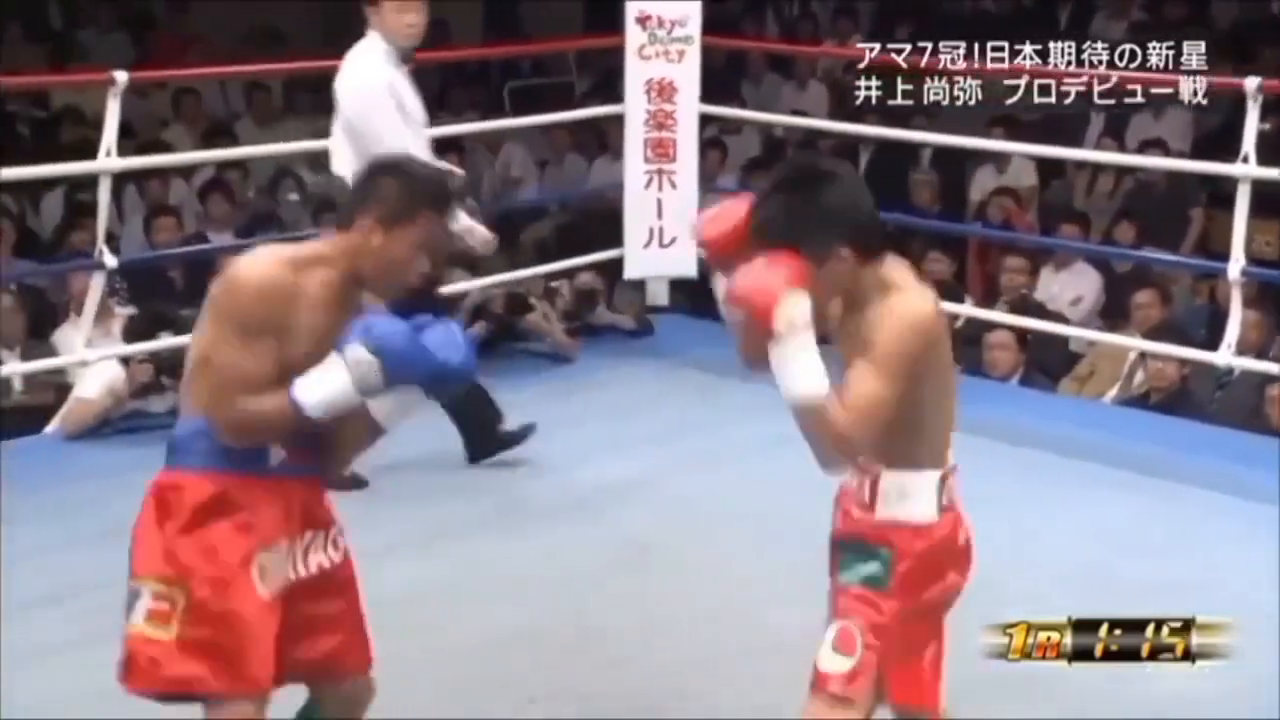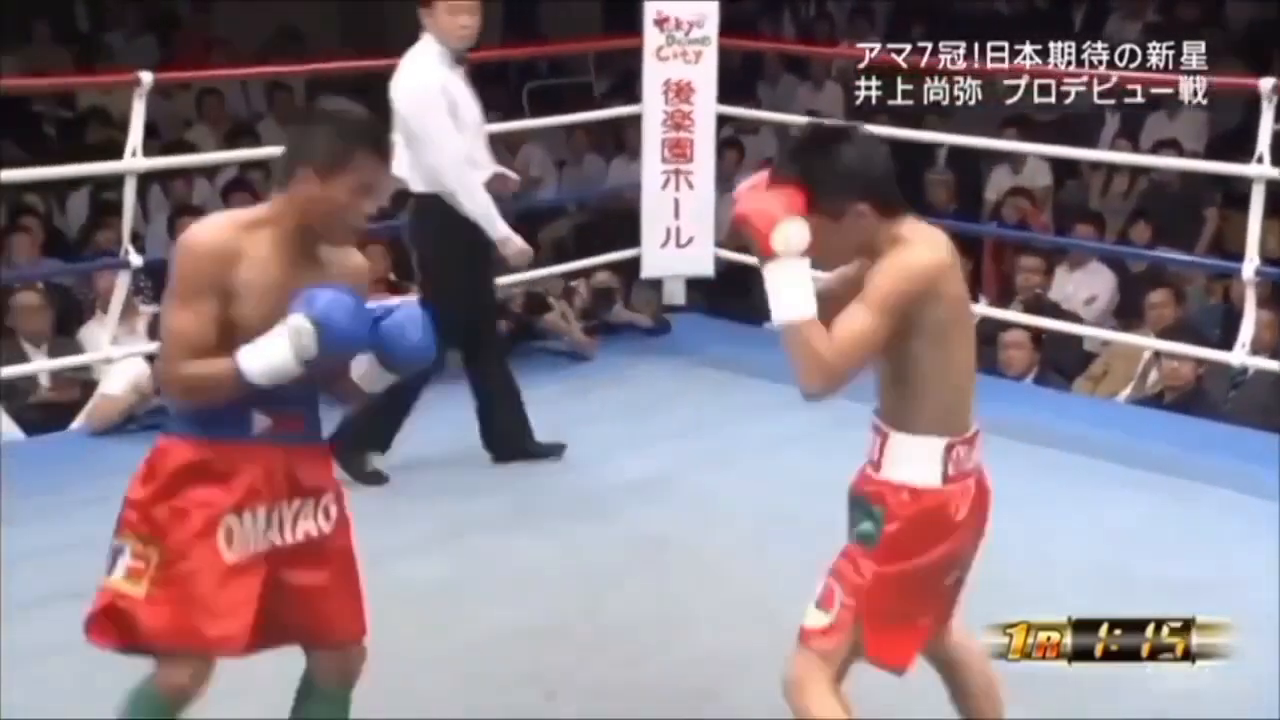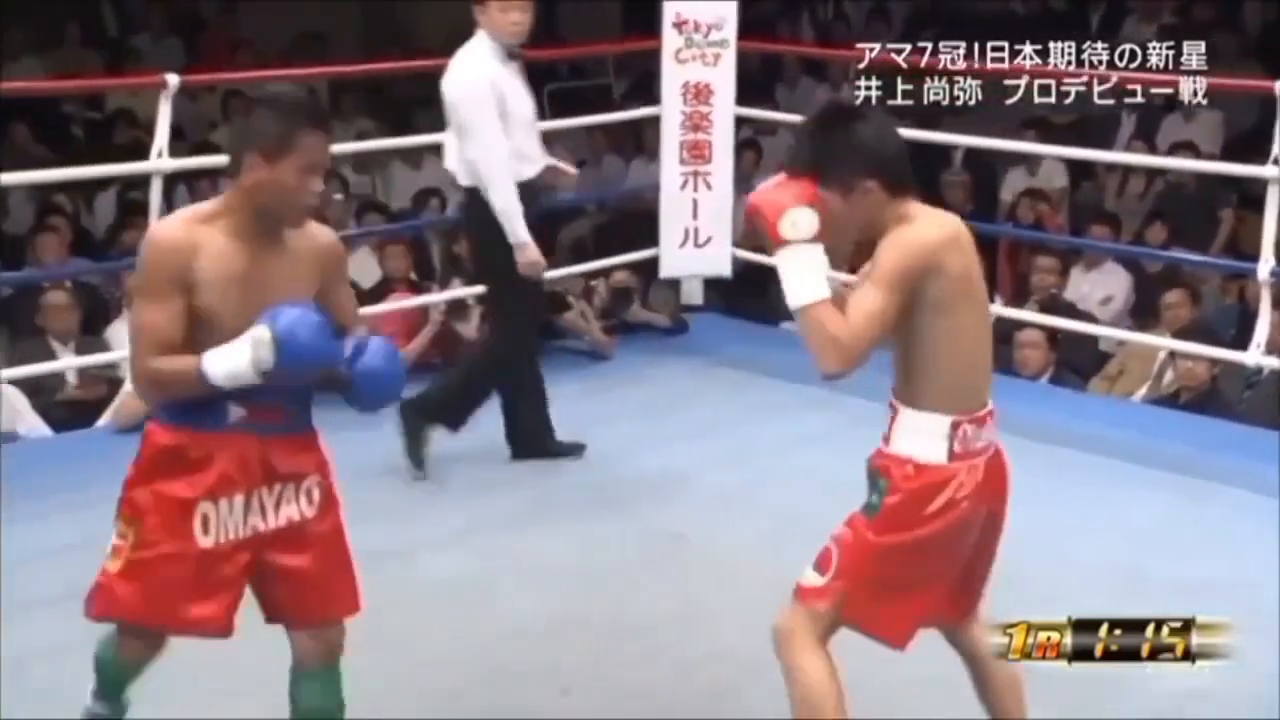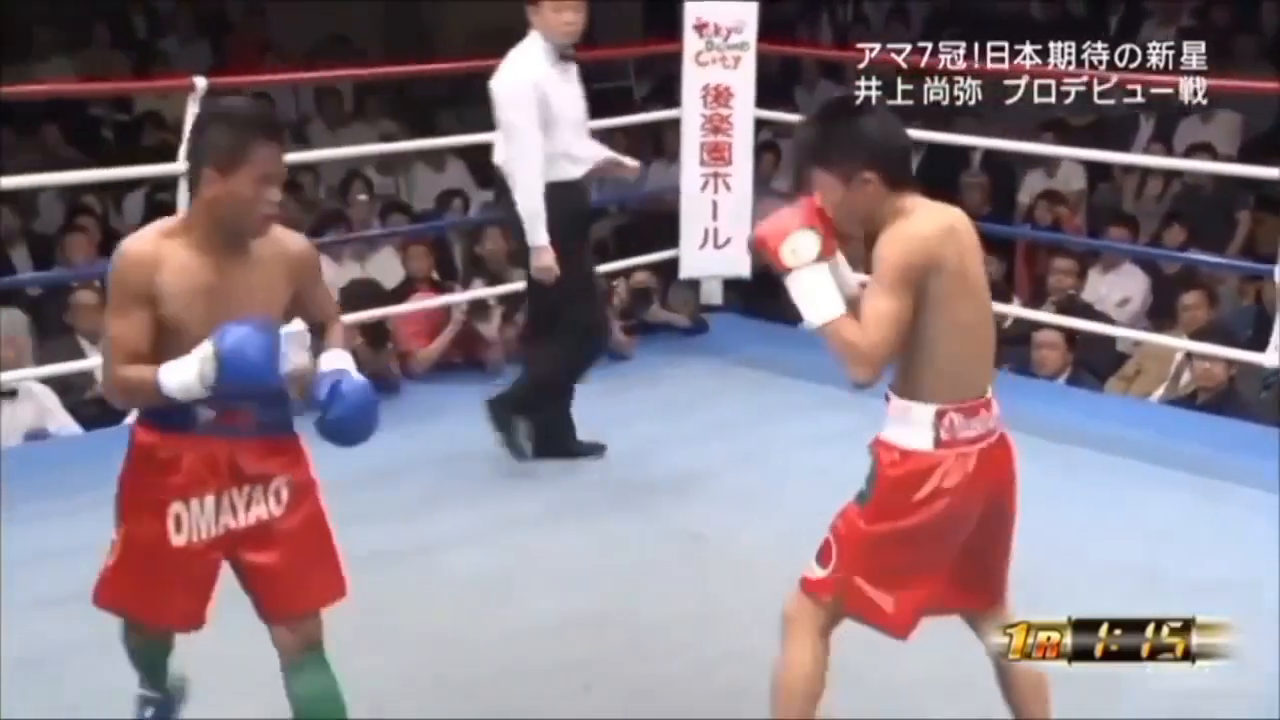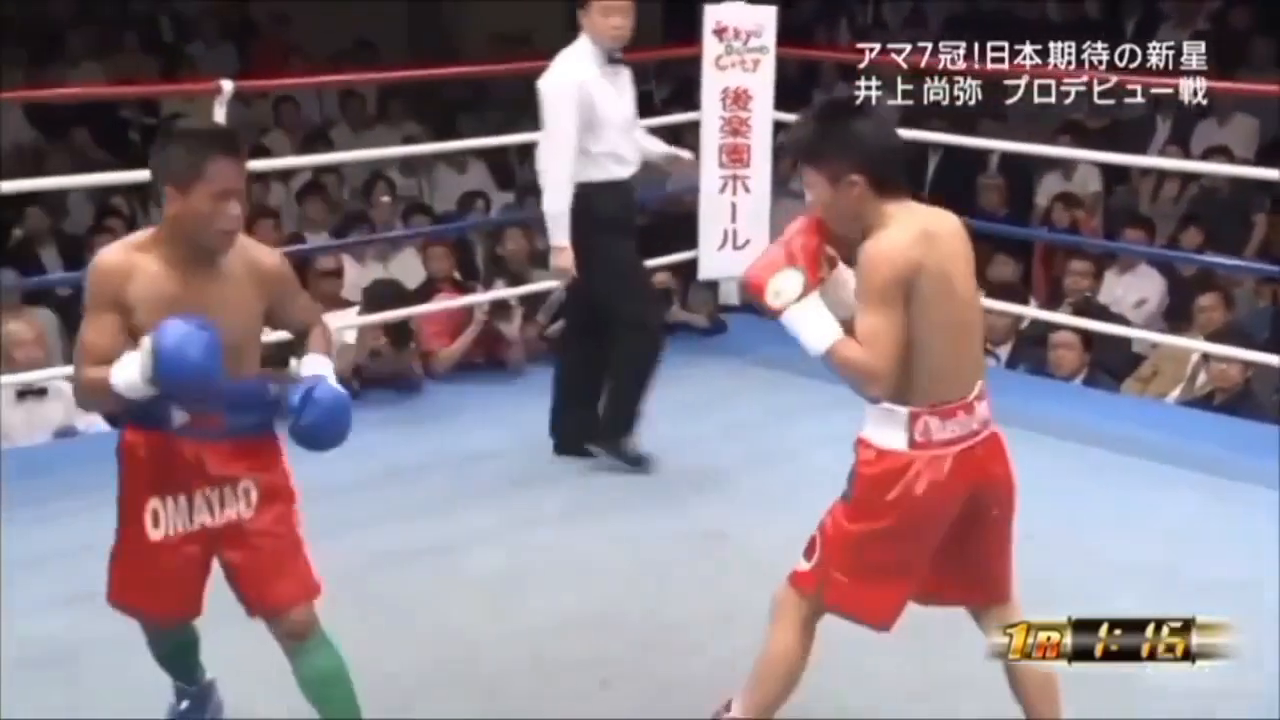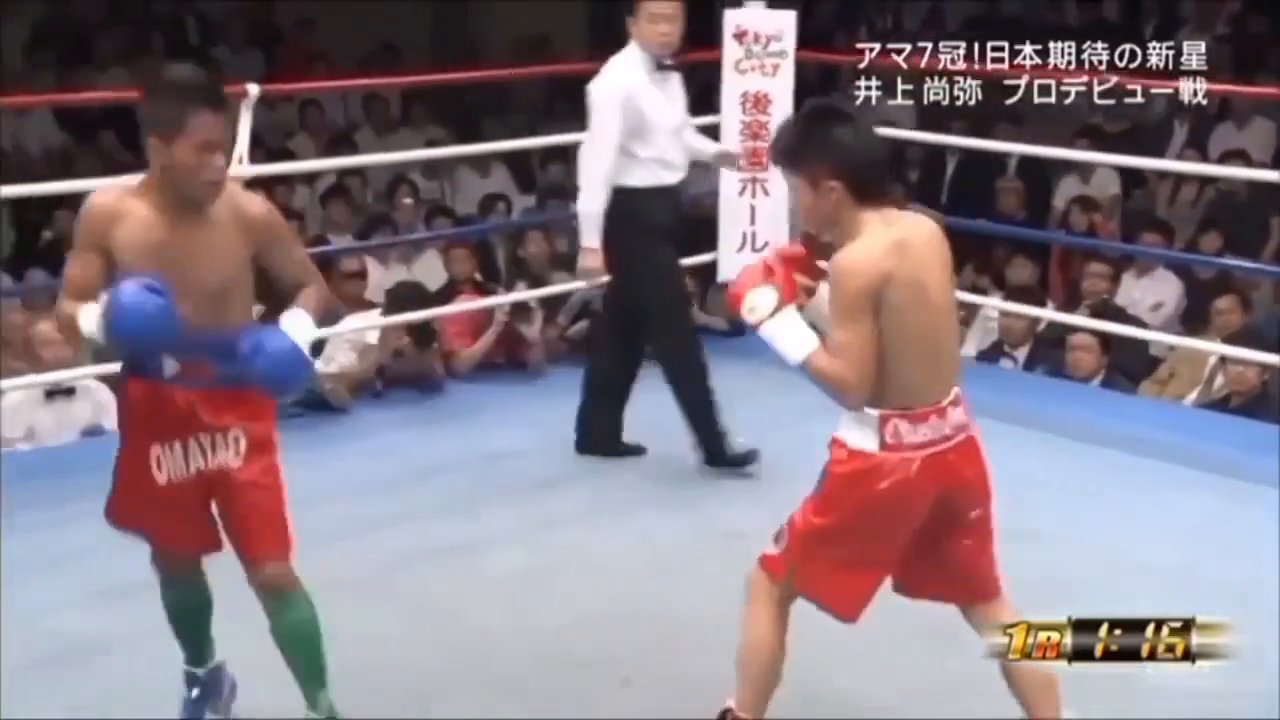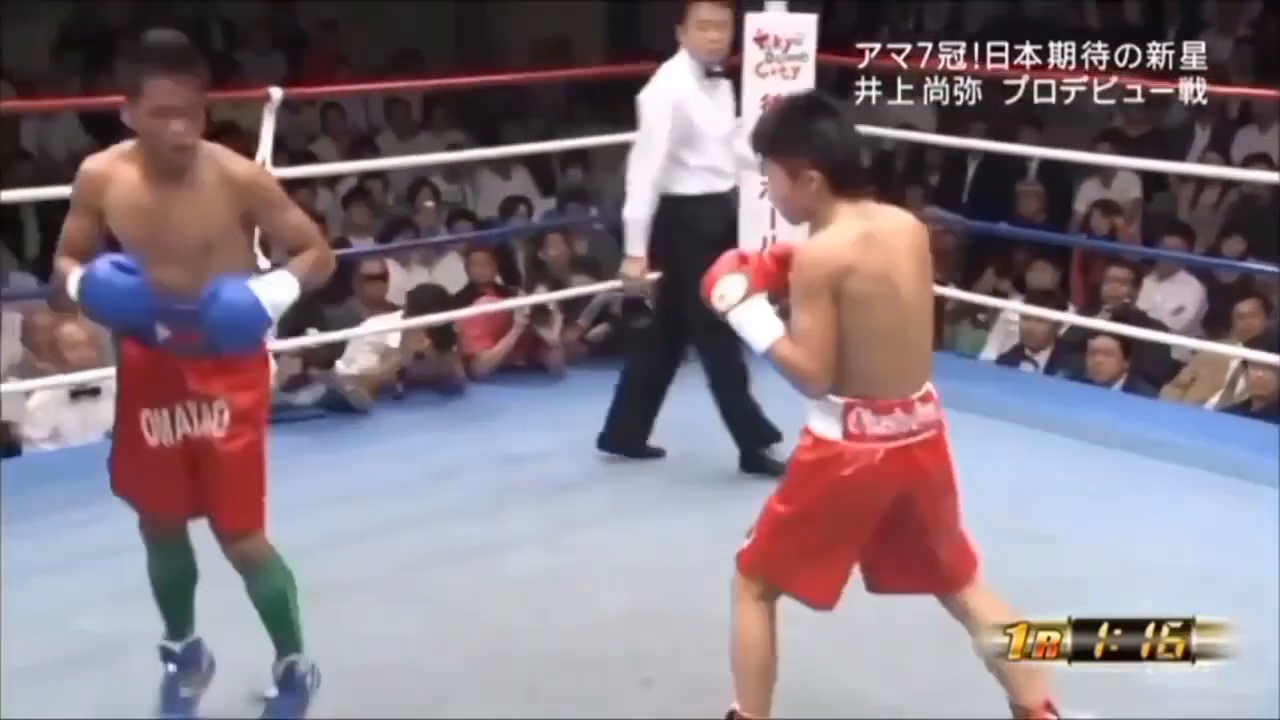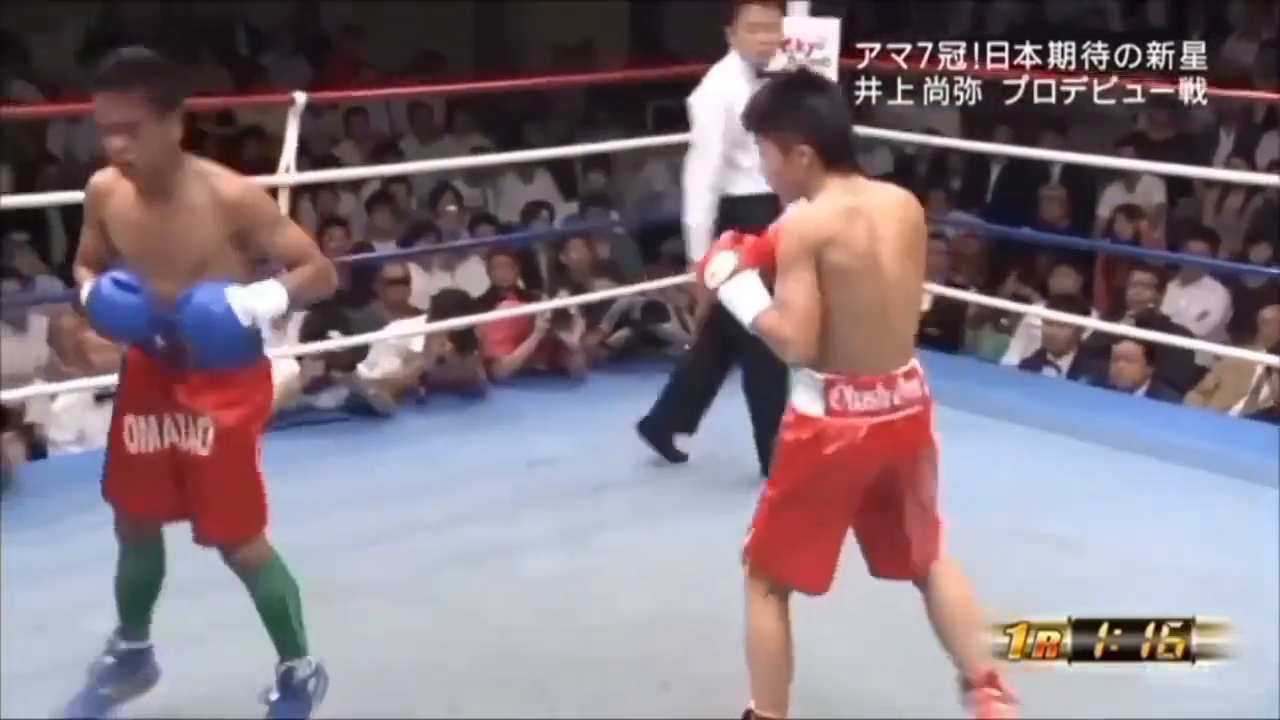
dt=0.1s
person 1, frame 1
left shoulder: (369, 317)
right shoulder: (263, 280)
left elbow: (339, 445)
right elbow: (232, 417)
left wrist: (401, 385)
right wrist: (337, 382)
left hip: (298, 497)
right hip: (216, 498)
person 1, frame 2
left shoulder: (347, 269)
right shoulder: (212, 246)
right elbow: (179, 382)
left wrist: (375, 351)
right wrist: (283, 352)
left hip: (299, 466)
right hip: (205, 467)
left knee: (339, 657)
person 1, frame 3
left shoulder: (320, 248)
right shoulder: (174, 243)
left elbow: (346, 328)
right elbow: (150, 375)
left wrist: (365, 358)
right wrist: (243, 359)
left hip: (288, 454)
right hip: (191, 454)
left knee: (320, 643)
right knee: (142, 632)
person 1, frame 4
left shoulder: (292, 255)
right shoulder: (143, 258)
left elbow: (330, 324)
right elbow: (119, 384)
left wrist: (338, 373)
right wrist: (198, 373)
left hip: (267, 456)
right hip: (173, 457)
left knee: (301, 634)
right knee: (148, 621)
person 1, frame 5
left shoulder: (262, 267)
right shoulder: (115, 269)
left elbow: (313, 332)
right elbow: (87, 385)
left wrist: (318, 379)
right wrist: (142, 372)
left hip: (247, 454)
right hip: (157, 458)
left knee: (296, 620)
right knee: (161, 615)
person 1, frame 6
left shoulder: (251, 216)
right shoulder: (107, 212)
left elbow: (312, 285)
right elbow: (67, 311)
left wrist: (294, 333)
right wrist: (102, 318)
left hip: (236, 403)
right hip: (154, 402)
left knee: (271, 570)
right knee: (175, 558)
person 1, frame 7
left shoulder: (238, 178)
right shoulder: (98, 177)
left elbow: (319, 253)
right elbow: (67, 260)
left wrist: (272, 294)
right wrist: (87, 287)
left hip: (226, 367)
right hip: (148, 363)
left knee: (240, 536)
right knee: (161, 524)
right ankle: (183, 654)
person 1, frame 8
left shoulder: (231, 197)
right shoulder: (105, 192)
left elbow: (320, 272)
right elbow: (86, 268)
left wrist: (253, 304)
right wrist: (97, 297)
left hip: (226, 382)
right hip: (150, 374)
left knee: (239, 544)
right knee: (135, 527)
right ankle: (130, 656)
person 2, frame 1
left shoulder: (906, 314)
right shoulder: (859, 283)
left elbow: (838, 450)
right elbow: (759, 357)
left wrist: (791, 336)
right wrist: (737, 287)
left hip: (910, 540)
right hip: (870, 519)
person 2, frame 2
left shoulder: (913, 264)
right shoulder: (910, 242)
left elbow: (817, 376)
left wrist: (785, 255)
right wrist: (786, 253)
left hip: (916, 498)
right hip: (944, 483)
right knee: (932, 633)
person 2, frame 3
left shoulder: (913, 245)
right shoulder: (941, 229)
left elbow: (834, 354)
right elbow: (862, 318)
left wrist: (796, 243)
right wrist: (809, 249)
left hip: (928, 475)
right hip: (974, 463)
left knee: (798, 627)
right knee: (962, 620)
person 2, frame 4
left shoulder: (909, 240)
right shoulder: (947, 221)
left elbow: (863, 362)
left wrist: (802, 266)
right wrist: (828, 264)
left hip: (926, 462)
right hip: (983, 449)
left knee: (805, 615)
right knee: (989, 612)
person 2, frame 5
left shoulder: (885, 250)
right shoulder: (945, 226)
left elbow: (876, 375)
left wrist: (795, 302)
right wrist: (828, 278)
left hip: (909, 457)
right hip: (974, 443)
left knee: (797, 603)
right knee: (998, 609)
person 2, frame 6
left shoulder: (857, 262)
right shoulder: (926, 232)
left elbow: (852, 385)
left wrist: (772, 317)
right wrist: (817, 293)
left hip: (881, 460)
right hip: (951, 445)
left knee: (768, 588)
right knee: (988, 607)
person 2, frame 7
left shoulder: (819, 253)
right shoulder: (909, 228)
left elbow: (812, 374)
left wrist: (742, 305)
left hip: (846, 447)
right hip: (921, 435)
left knee: (754, 585)
right knee: (965, 589)
person 2, frame 8
left shoulder: (804, 225)
right shoulder: (903, 205)
left elbow: (797, 345)
left wrist: (734, 282)
left hip: (832, 425)
right hip: (906, 408)
left knee: (762, 581)
right knee: (929, 563)
person 3, frame 1
left shoulder: (388, 65)
right shoulder: (368, 76)
right elbow: (394, 159)
left wrist: (433, 167)
right wrist: (460, 222)
left ankle: (485, 432)
person 3, frame 2
left shoulder: (450, 69)
right shoulder: (421, 78)
right elbow: (448, 165)
left wrist: (489, 170)
right wrist: (501, 233)
left hip: (459, 214)
right hip: (445, 219)
left knee: (479, 331)
right knee: (434, 336)
left ankle: (511, 436)
right ankle: (355, 438)
person 3, frame 3
left shoulder: (505, 65)
right shoulder: (473, 72)
right elbow: (488, 161)
left wrist: (544, 164)
right wrist: (520, 237)
left hip: (514, 202)
right hip: (496, 212)
left knee: (523, 326)
right knee: (513, 332)
left ankle: (532, 435)
right ankle: (426, 411)
person 3, frame 4
left shoulder: (565, 66)
right shoulder: (522, 72)
right elbow: (525, 159)
left wrist: (606, 158)
right wrist: (538, 241)
left hip: (570, 201)
right hip: (548, 206)
left knee: (552, 321)
right knee: (586, 326)
left ankle: (552, 432)
right ankle: (514, 404)
person 3, frame 5
left shoulder: (618, 69)
right shoulder: (568, 75)
right elbow: (557, 160)
left wrist: (666, 152)
right wrist: (560, 240)
left hip: (615, 201)
right hip: (592, 209)
left knee: (589, 324)
right knee: (643, 322)
left ankle: (572, 431)
right ankle: (613, 428)
person 3, frame 6
left shoulder: (670, 77)
right shoulder: (619, 81)
right elbow: (597, 160)
left wrist: (719, 153)
right wrist: (591, 240)
left hip: (662, 208)
right hip: (636, 212)
left knee: (623, 329)
right knee: (676, 328)
left ankle: (597, 432)
right ankle: (712, 442)
person 3, frame 7
left shoulder: (720, 83)
right shoulder: (668, 88)
right elbow: (645, 168)
left wrist: (761, 162)
right wrist: (636, 248)
left hip: (716, 213)
right hip: (684, 219)
left knee: (669, 333)
right knee: (719, 336)
left ankle: (624, 432)
right ankle: (755, 446)
person 3, frame 8
left shoulder: (767, 82)
right shoulder: (720, 88)
right elbow: (702, 173)
right wrist: (698, 251)
left hip: (766, 214)
right hip: (739, 218)
left knee: (724, 335)
right knee: (760, 338)
left ankle: (662, 422)
right ankle: (775, 453)
